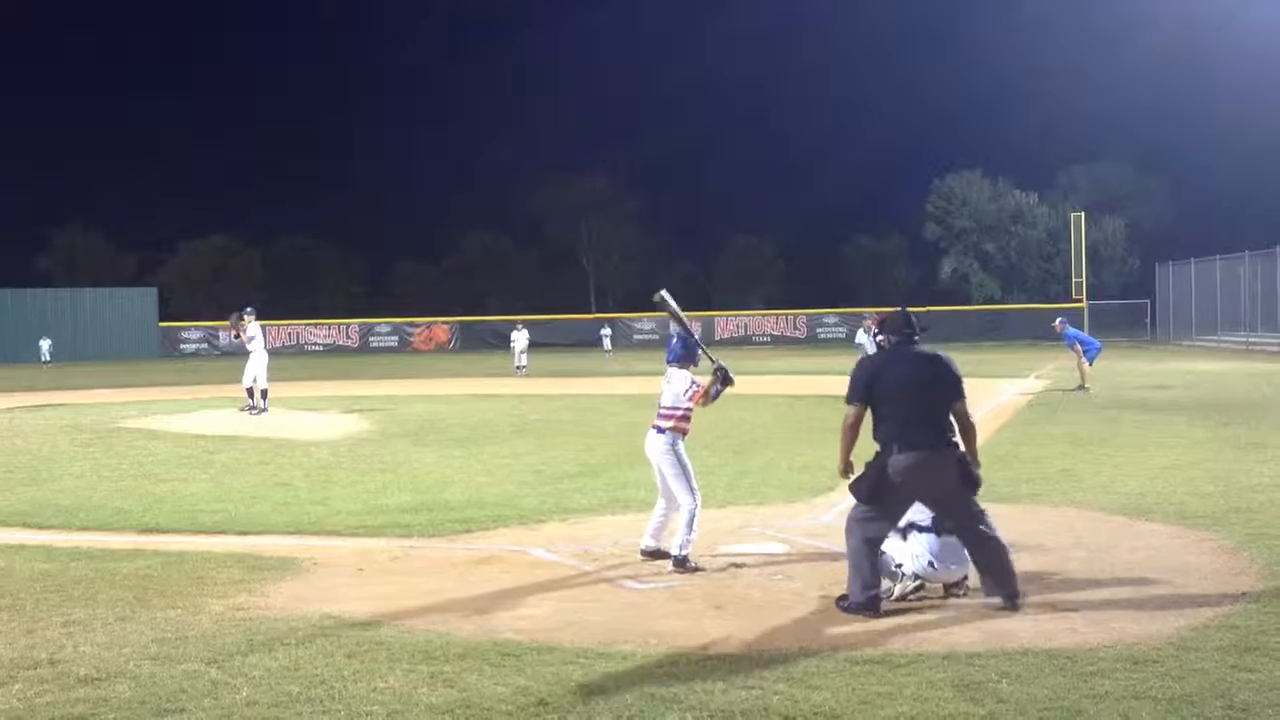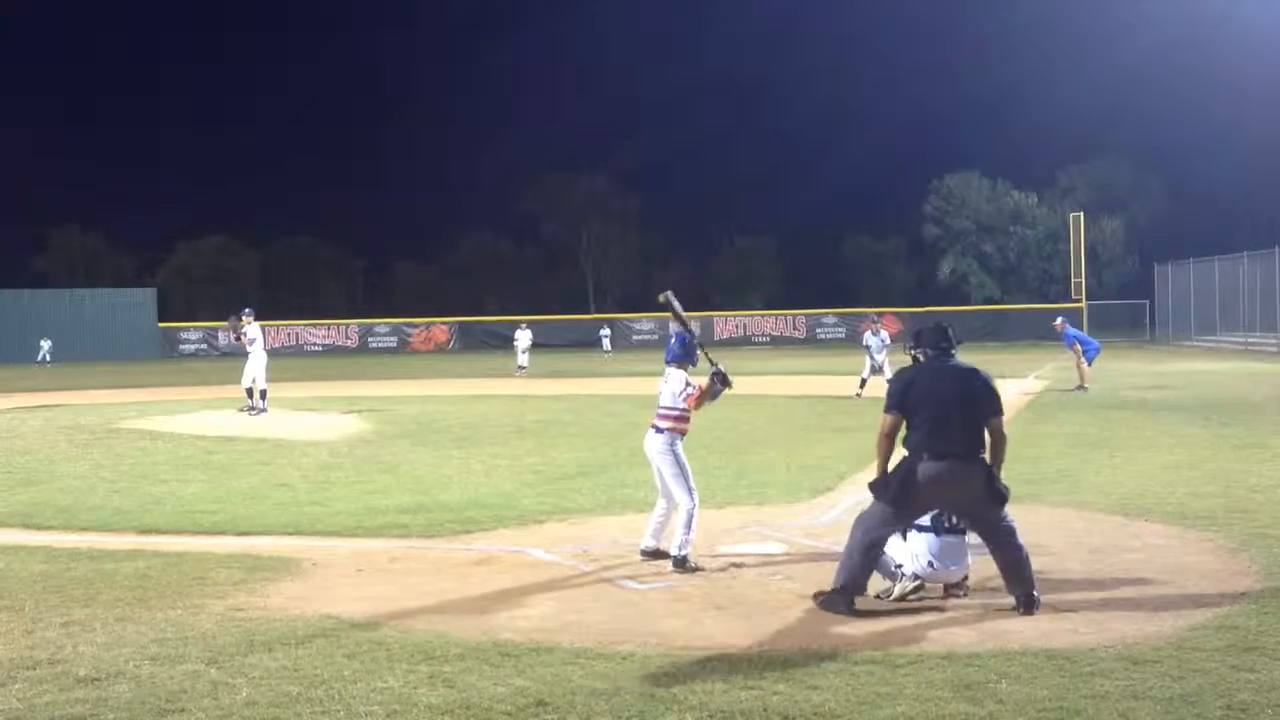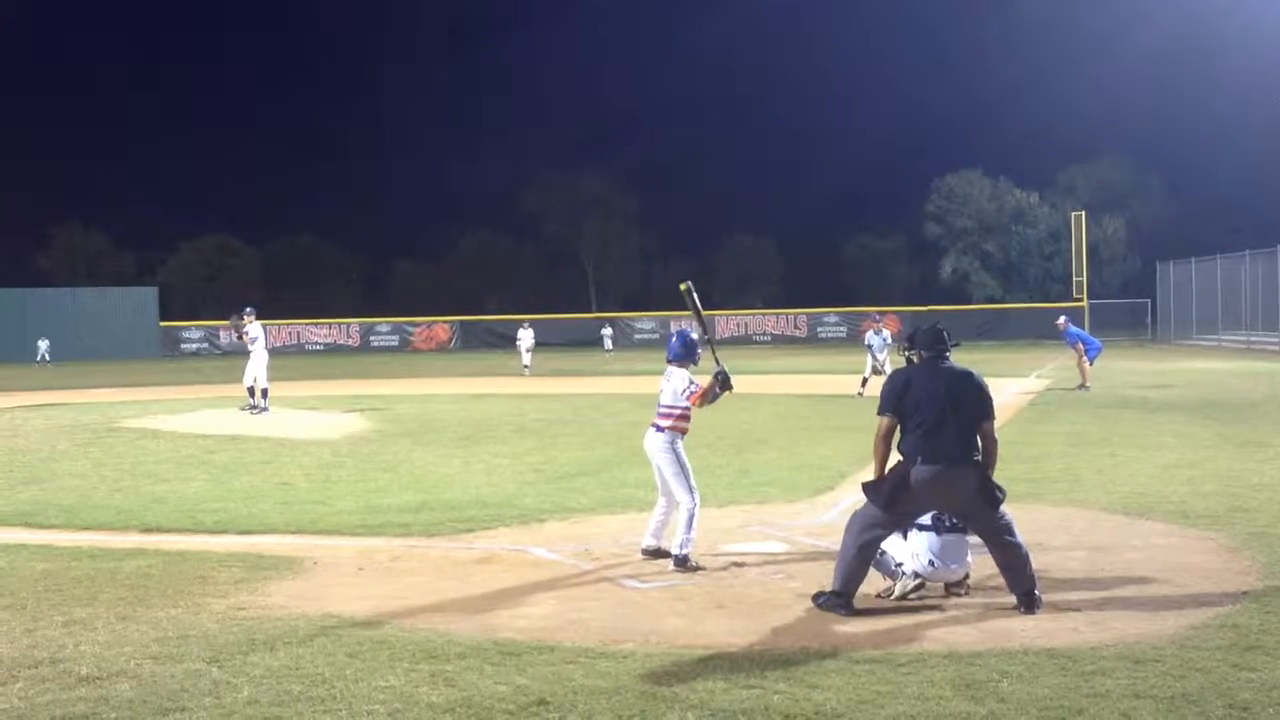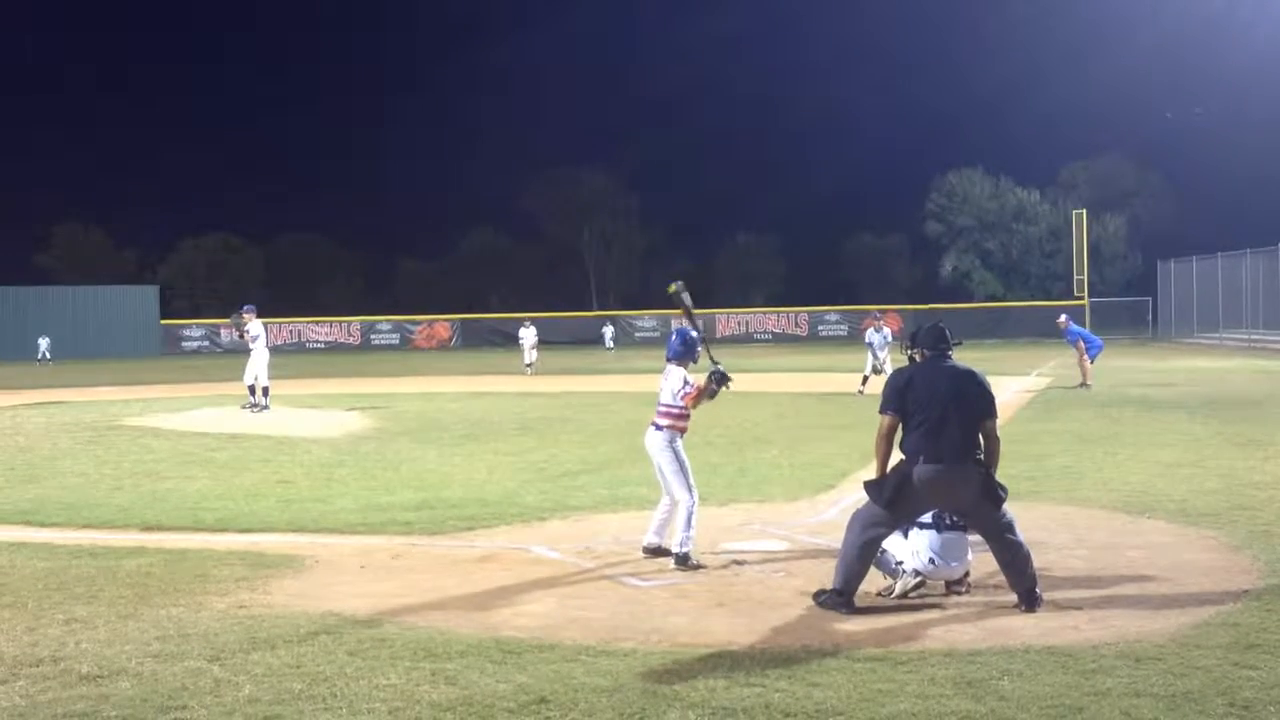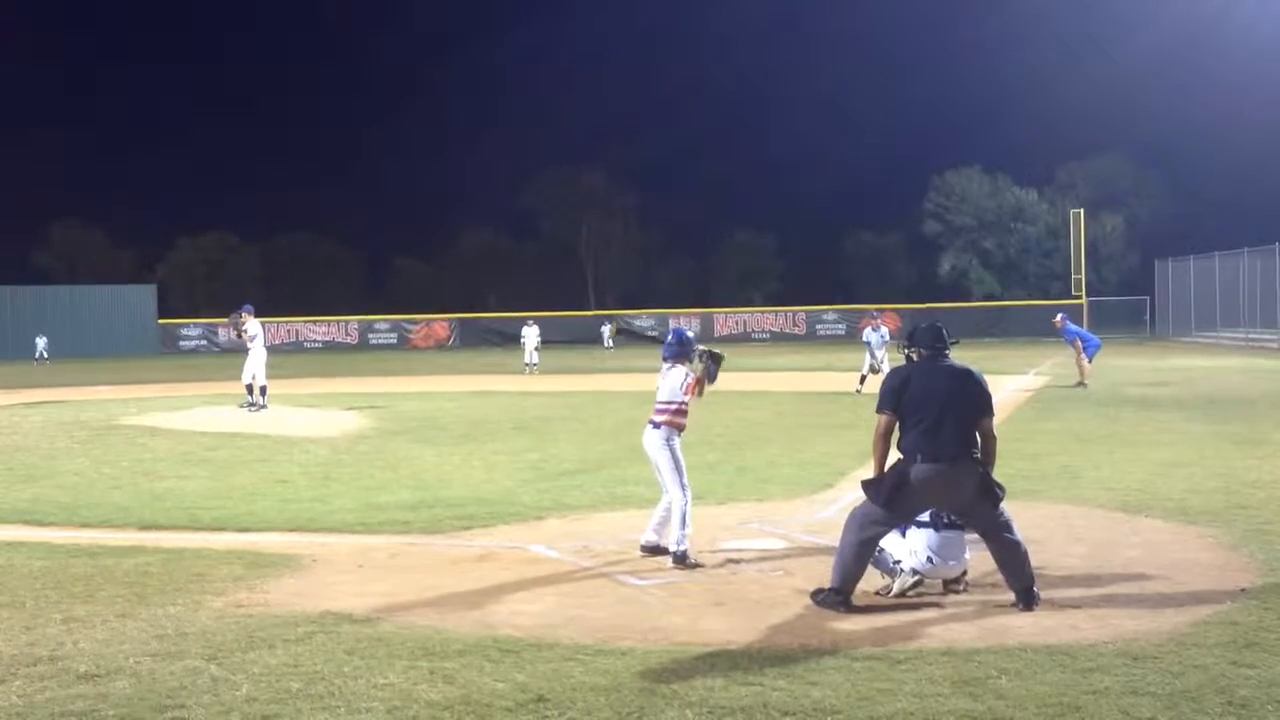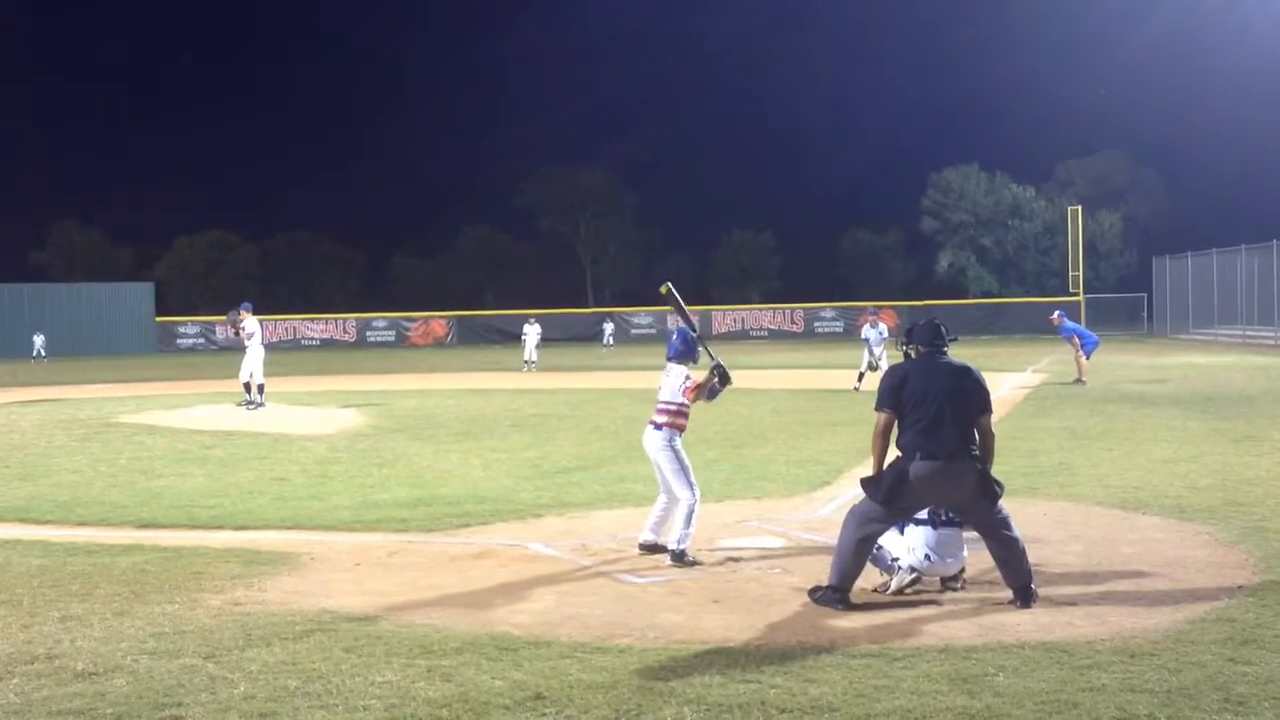
dt=0.5s
person 1, frame 1
left shoulder: (870, 366)
right shoulder: (940, 363)
left elbow: (852, 420)
right elbow: (963, 417)
left wrist: (844, 459)
right wrist: (972, 456)
left hip: (897, 463)
right hip: (943, 460)
left knee: (863, 526)
right knee: (973, 525)
left ankle: (863, 598)
right ankle: (1008, 592)
person 1, frame 2
left shoulder: (907, 378)
right shoulder: (979, 379)
left elbow: (888, 431)
right elbow: (998, 434)
left wrist: (881, 474)
right wrist: (993, 474)
left hip: (923, 471)
right hip: (970, 472)
left knee: (871, 527)
right knee: (1001, 531)
left ankle: (842, 594)
right ankle: (1027, 596)
person 1, frame 3
left shoulder: (901, 379)
right shoulder: (973, 381)
left elbow: (884, 433)
right elbow: (989, 438)
left wrist: (878, 478)
right wrist: (985, 479)
left hip: (918, 474)
right hip: (965, 475)
left knee: (864, 527)
right knee: (1000, 531)
left ankle: (839, 596)
right ankle: (1027, 596)
person 1, frame 4
left shoulder: (903, 378)
right shoulder: (975, 379)
left elbow: (886, 432)
right elbow: (991, 437)
left wrist: (880, 477)
right wrist: (988, 478)
left hip: (919, 473)
right hip: (967, 474)
left knee: (865, 525)
right knee: (1001, 530)
left ankle: (840, 594)
right ankle: (1029, 594)
person 1, frame 5
left shoulder: (900, 377)
right shoulder: (972, 378)
left elbow: (883, 431)
right elbow: (988, 435)
left wrist: (878, 477)
right wrist: (985, 476)
left hip: (917, 473)
right hip: (964, 473)
left knee: (863, 524)
right knee: (999, 529)
left ankle: (838, 593)
right ankle: (1026, 593)
person 1, frame 6
left shoulder: (899, 374)
right shoulder: (970, 375)
left elbow: (882, 429)
right elbow: (987, 433)
left wrist: (877, 475)
right wrist: (983, 474)
left hip: (916, 470)
right hip: (963, 471)
left knee: (862, 521)
right knee: (997, 526)
left ankle: (836, 591)
right ankle: (1024, 590)
person 2, frame 1
left shoulder: (674, 374)
right shoulder: (681, 376)
left elbow: (704, 397)
right elbow: (702, 400)
left wrist: (721, 384)
right wrist: (715, 377)
left hip: (657, 440)
right hip: (668, 443)
left knee: (668, 498)
right knee: (690, 500)
left ankle: (649, 547)
right ankle: (680, 557)
person 2, frame 2
left shoulder: (673, 374)
right shoulder: (678, 376)
left elbow: (702, 398)
right elbow: (696, 403)
left wrist: (720, 385)
right wrist: (712, 380)
left hip: (657, 439)
right hip: (666, 442)
left knee: (668, 497)
right knee: (688, 500)
left ankle: (650, 546)
right ankle: (679, 557)
person 2, frame 3
left shoulder: (673, 373)
right shoulder: (681, 375)
left elbow: (701, 399)
right elbow: (699, 401)
left wrist: (720, 387)
right wrist: (715, 379)
left hip: (656, 438)
right hip: (666, 441)
left knee: (668, 497)
right knee: (689, 499)
left ankle: (650, 545)
right ankle: (680, 556)
person 2, frame 4
left shoulder: (673, 372)
right shoulder: (678, 374)
left elbow: (698, 396)
right elbow: (692, 403)
left wrist: (716, 383)
right wrist: (710, 380)
left hip: (658, 437)
right hip: (666, 439)
left knee: (672, 495)
right knee: (688, 497)
left ankle: (652, 543)
right ankle: (682, 554)
person 2, frame 5
left shoulder: (670, 369)
right shoulder: (677, 370)
left elbow: (701, 383)
right elbow: (697, 391)
left hip: (656, 435)
right hip: (663, 437)
left knee: (671, 494)
right knee: (681, 495)
left ankle: (650, 542)
right ankle: (679, 553)
person 2, frame 6
left shoulder: (674, 371)
right shoulder: (680, 372)
left elbow: (704, 397)
right elbow: (694, 396)
left wrist: (719, 383)
right wrist: (711, 375)
left hip: (656, 435)
right hip: (665, 438)
left knee: (669, 493)
right knee: (689, 494)
left ankle: (648, 541)
right ankle: (677, 551)
